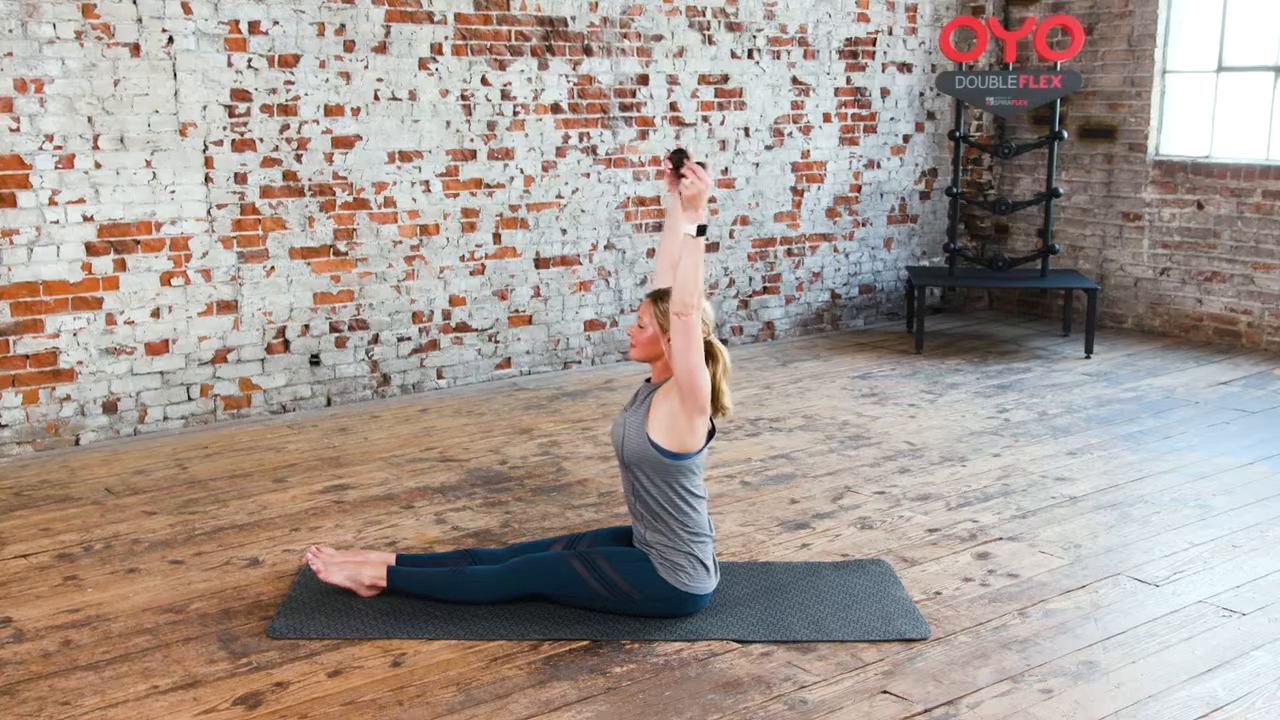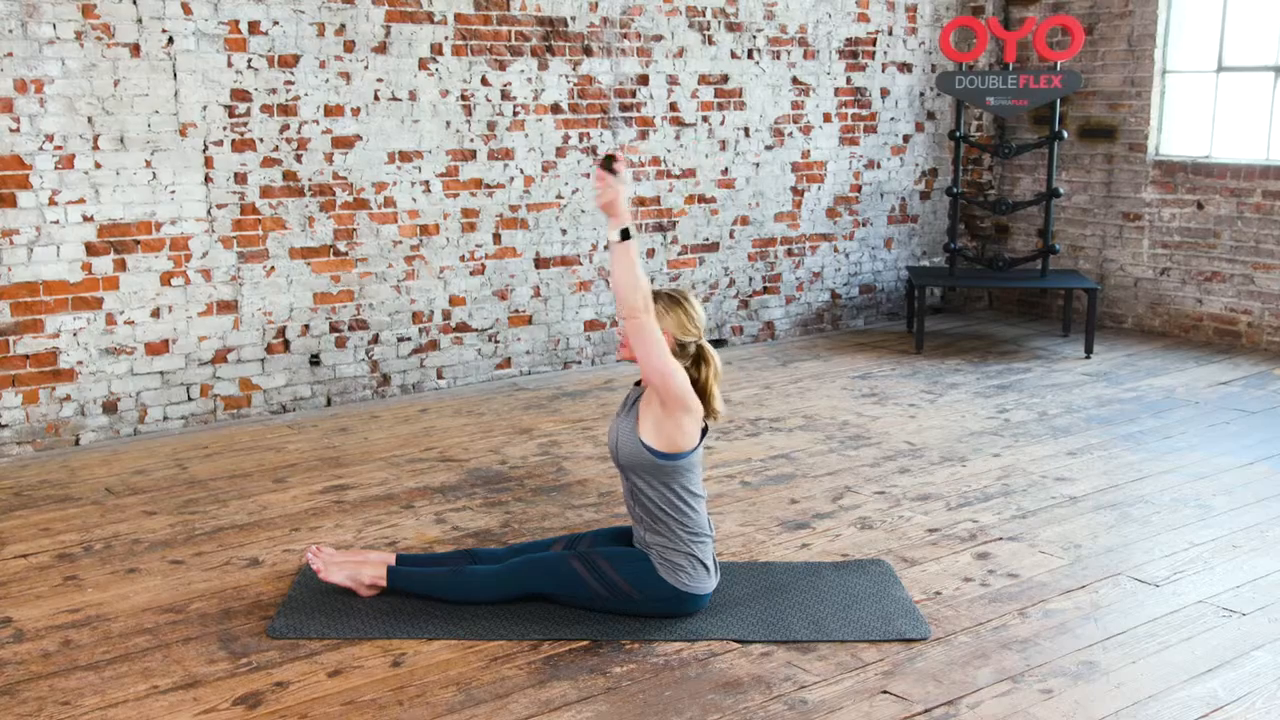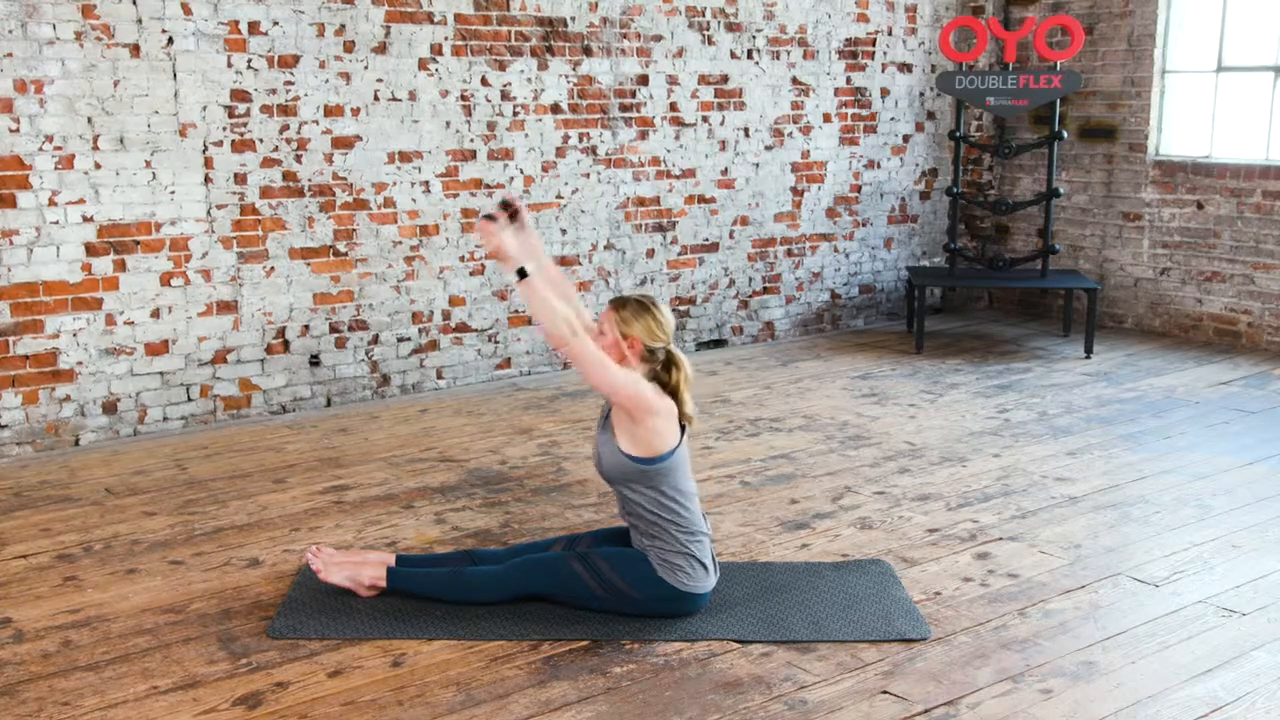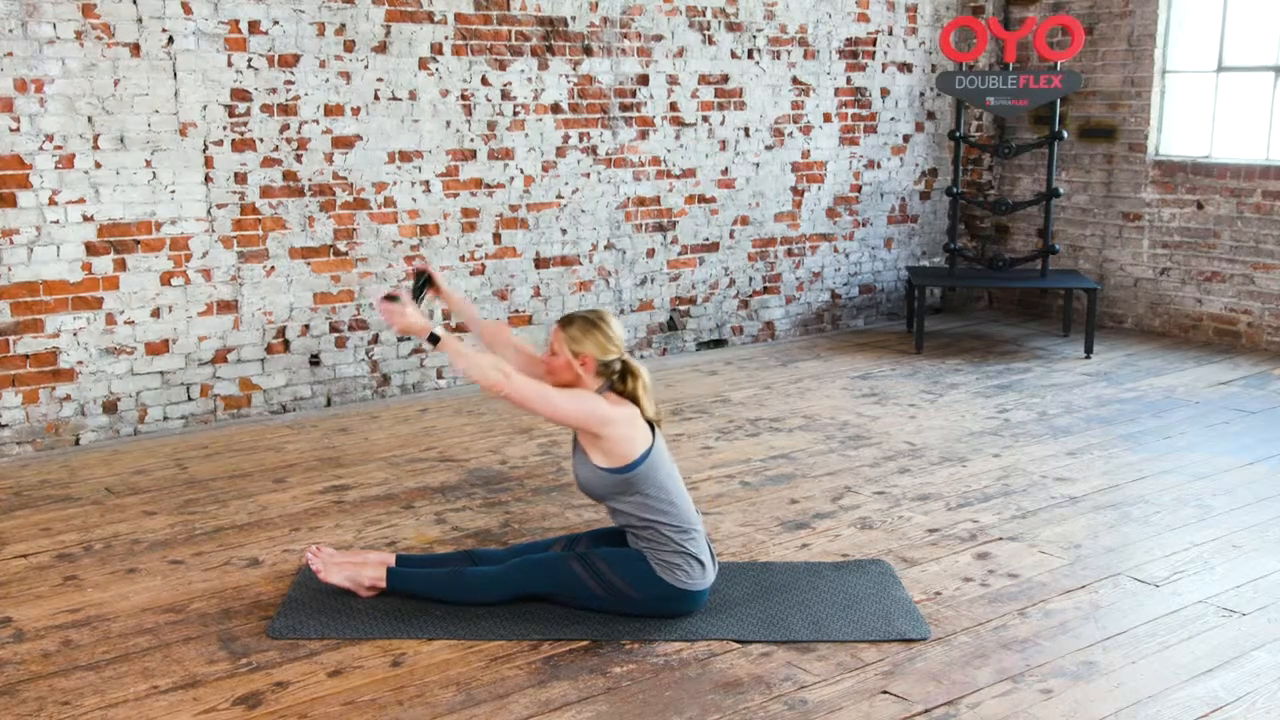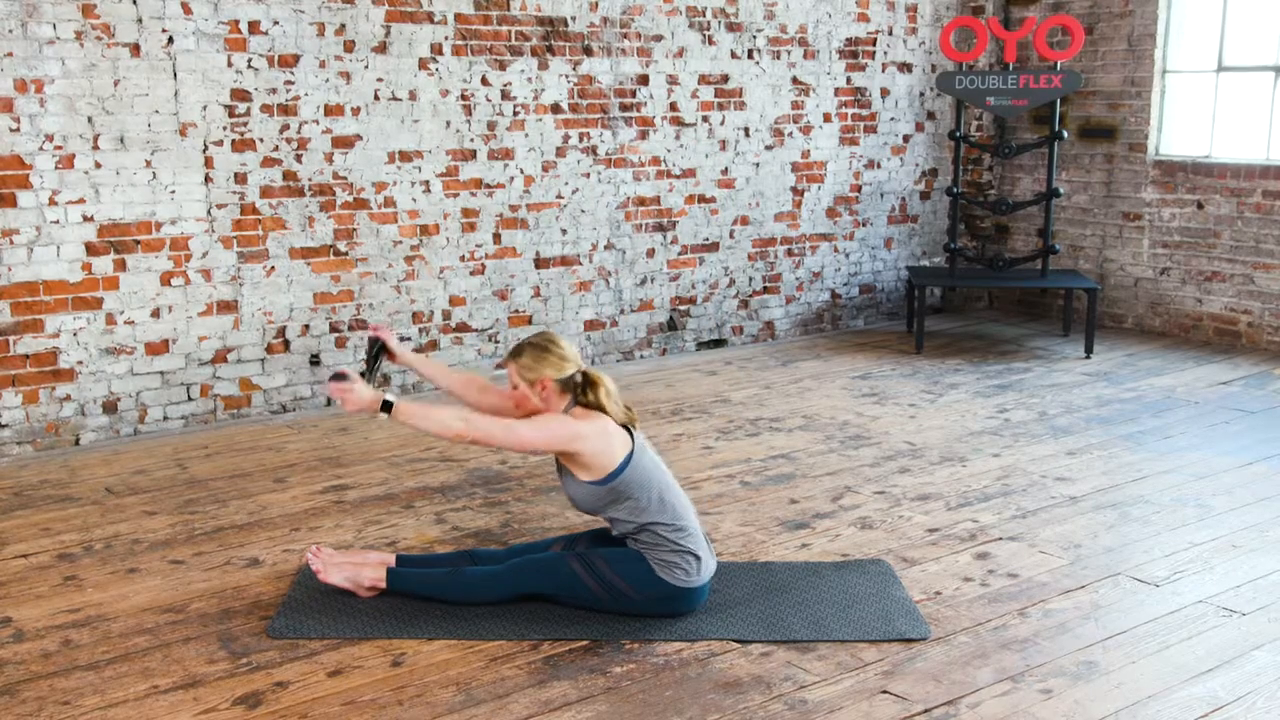
dt=0.3s
person 1, frame 1
left shoulder: (686, 402)
right shoulder: (662, 384)
left elbow: (685, 311)
right elbow: (665, 287)
left wrist: (696, 219)
right wrist: (675, 206)
left hip: (674, 580)
right hip: (653, 548)
left knee: (528, 574)
right knee: (519, 554)
left ankle: (379, 577)
right ankle: (385, 560)
person 1, frame 2
left shoulder: (676, 400)
right shoulder: (654, 387)
left elbow: (637, 314)
right elbow: (639, 308)
left wrist: (621, 225)
right wrist: (617, 219)
left hip: (674, 579)
right hip: (652, 547)
left knee: (526, 577)
right knee: (515, 555)
left ankle: (378, 577)
right ankle: (384, 561)
person 1, frame 3
left shoulder: (646, 404)
right shoulder: (635, 390)
left elbow: (568, 338)
right elbow: (573, 316)
left wrist: (517, 262)
right wrist: (527, 241)
left hip: (674, 580)
right hip: (651, 549)
left knee: (526, 576)
right knee: (512, 556)
left ankle: (379, 578)
right ankle: (386, 562)
person 1, frame 4
left shoulder: (604, 414)
right shoulder: (596, 391)
left elbow: (502, 381)
right elbow: (515, 356)
left wrist: (425, 332)
right wrist: (453, 302)
left hip: (672, 581)
right hip: (656, 552)
left knee: (522, 578)
right knee: (512, 558)
left ankle: (378, 576)
right ankle: (384, 564)
person 1, frame 5
left shoulder: (577, 429)
right shoulder: (573, 407)
left elbow: (467, 428)
right elbow: (481, 394)
left wrist: (379, 403)
right wrist: (407, 357)
left hip: (672, 578)
right hip: (654, 549)
left knee: (524, 576)
right knee: (510, 557)
left ankle: (378, 577)
right ankle: (385, 561)
